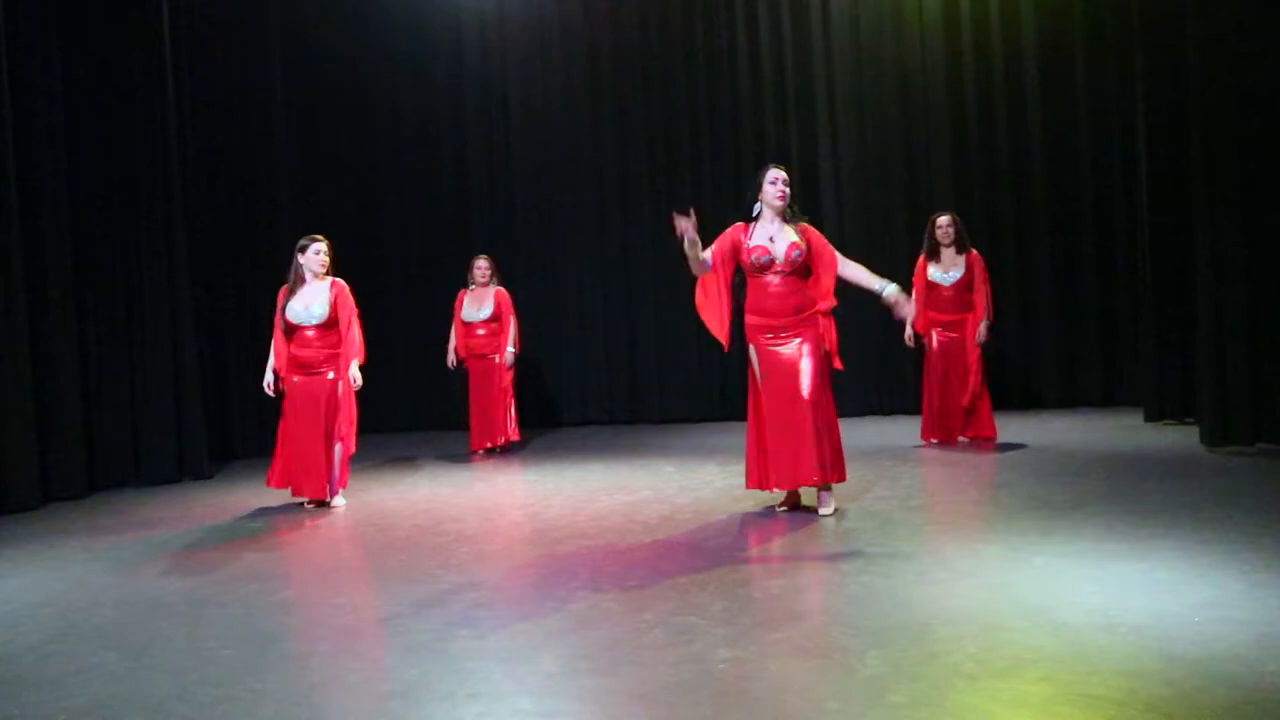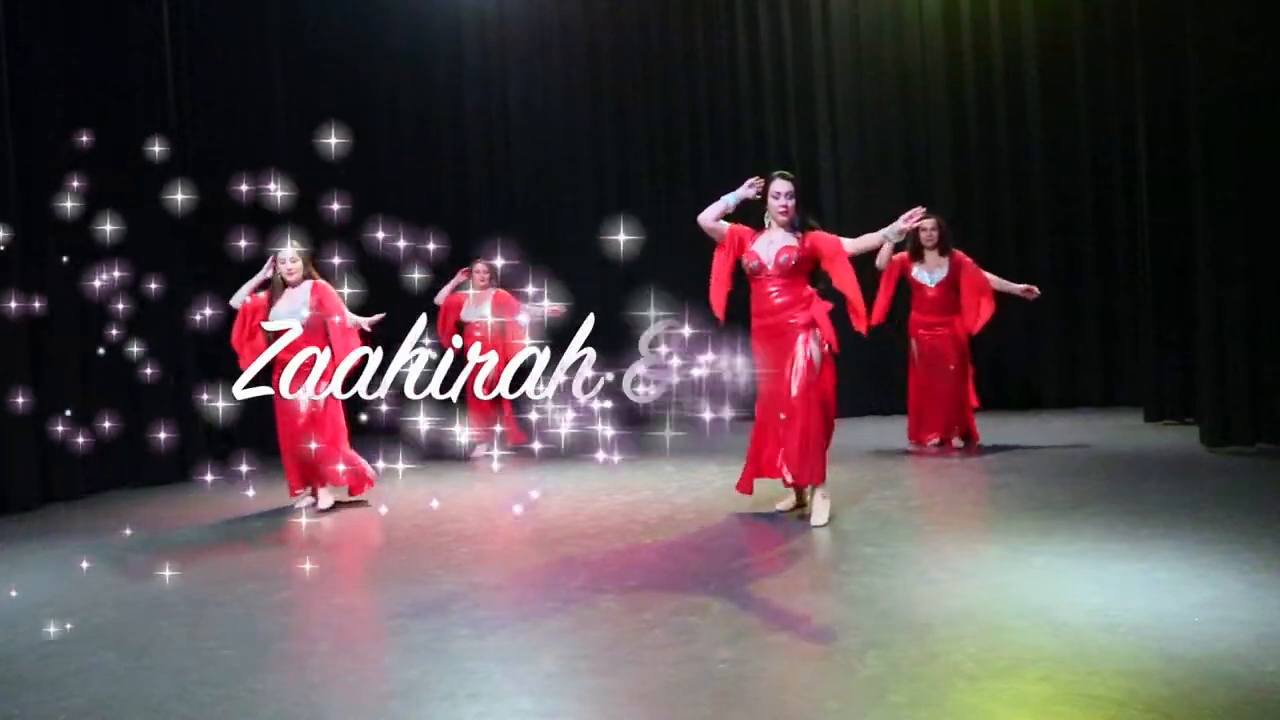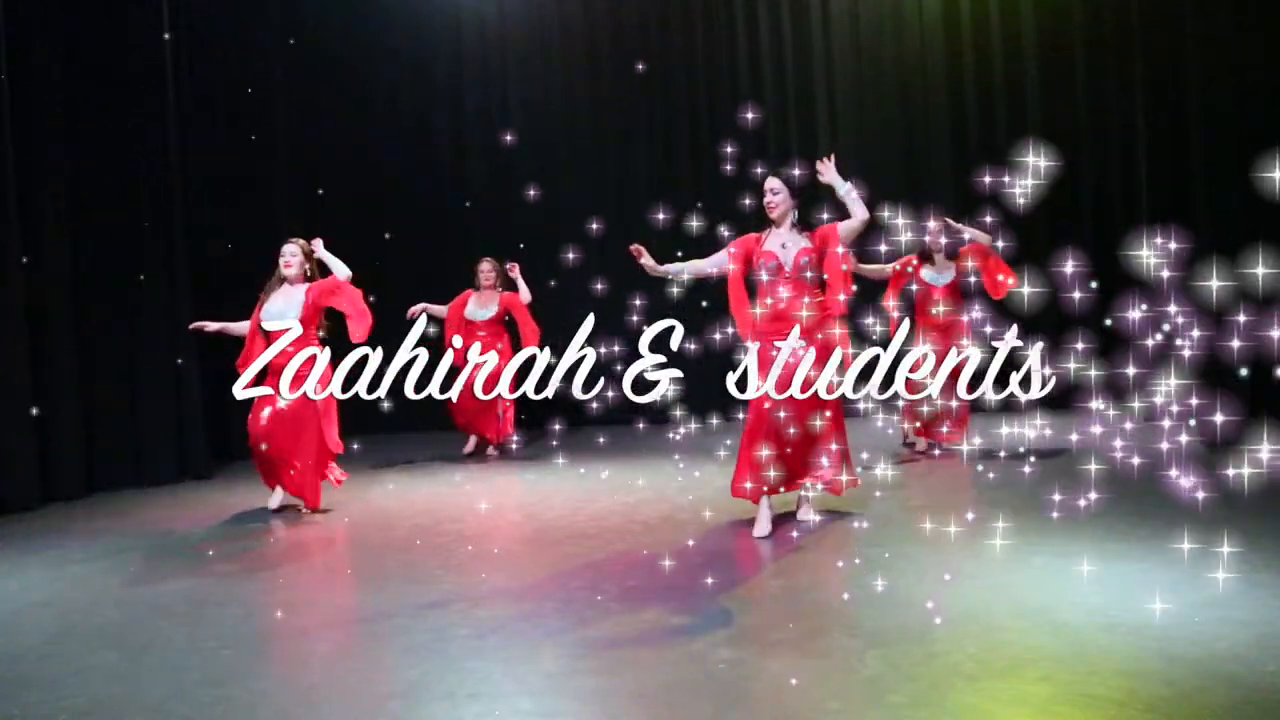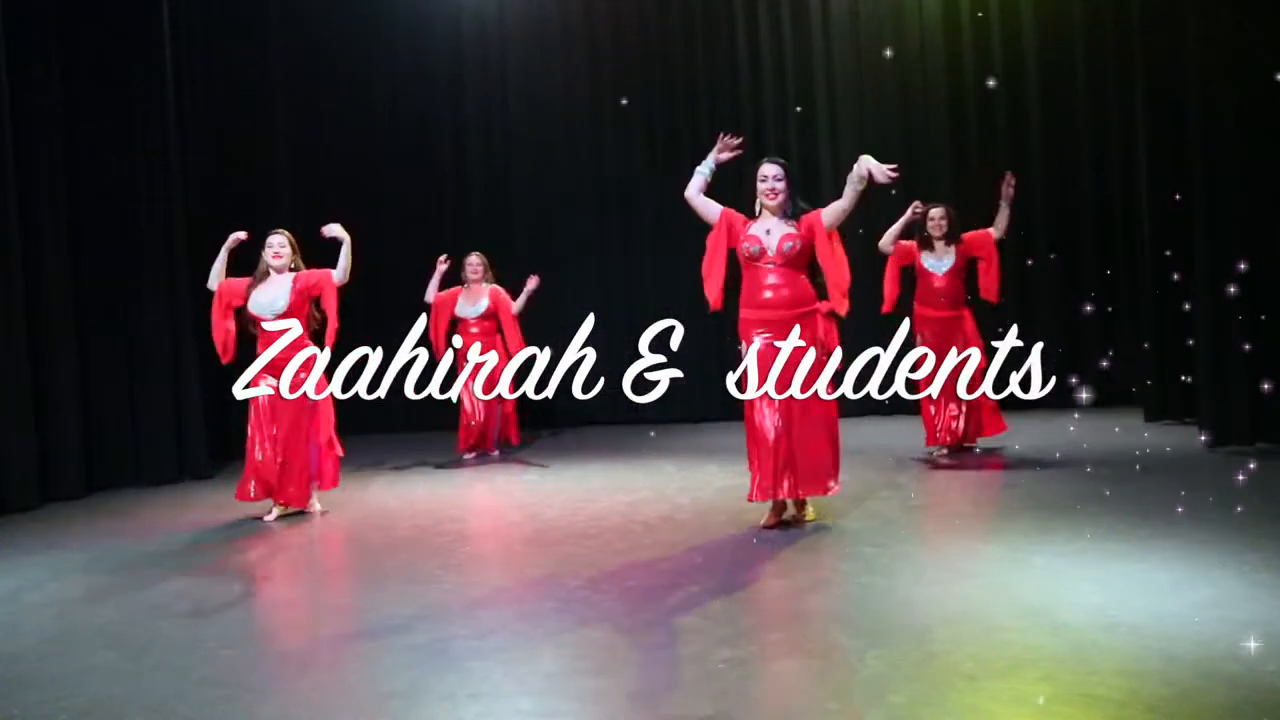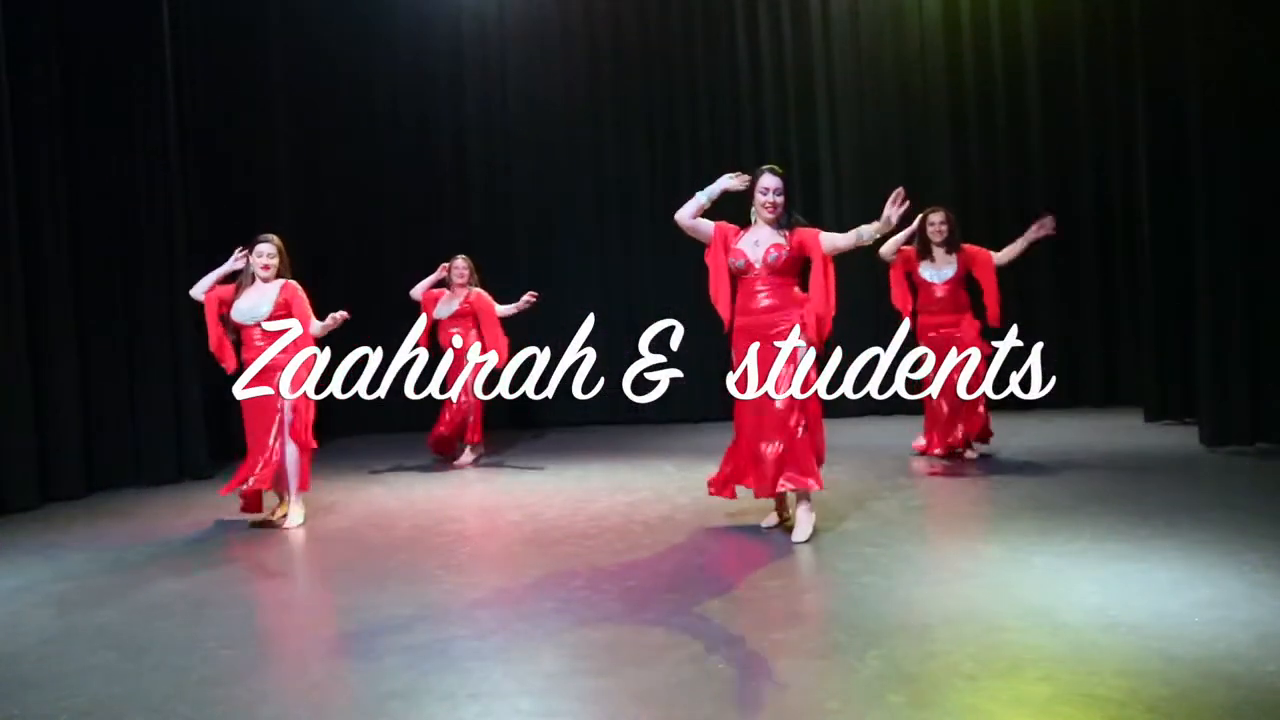
dt=0.7s
person 1, frame 1
left shoulder: (803, 233)
right shoulder: (740, 234)
left elbow: (843, 265)
right elbow: (703, 266)
left wrist: (885, 288)
right wrist: (692, 243)
left hip: (802, 328)
right hip: (762, 332)
left knee: (810, 402)
right knee: (772, 408)
left ankle: (824, 485)
right ankle: (789, 487)
person 1, frame 2
left shoulder: (809, 240)
right shoulder: (746, 238)
left elbow: (854, 246)
right elbow: (705, 220)
left wrist: (891, 231)
right wrist: (739, 195)
left hip: (804, 329)
right hip: (766, 335)
left knee: (804, 403)
right knee: (776, 410)
left ankle: (818, 490)
right ankle: (797, 488)
person 1, frame 3
left shoulder: (819, 238)
right shoulder: (753, 244)
left elbow: (862, 217)
right elbow: (708, 265)
left wrist: (836, 182)
right wrist: (660, 268)
left hip: (813, 337)
right hip: (770, 339)
left knee: (813, 417)
right knee: (768, 415)
left ankle: (806, 495)
right ankle: (763, 504)
person 1, frame 4
left shoulder: (807, 225)
right shoulder: (737, 226)
left elbow: (848, 201)
right elbow: (692, 196)
left wrist: (863, 168)
right wrist: (712, 160)
left hip: (804, 326)
right hip: (758, 330)
left knee: (808, 410)
right knee: (766, 413)
left ankle: (802, 497)
right ankle: (776, 499)
person 1, frame 5
left shoulder: (800, 238)
right shoulder: (732, 236)
left elbow: (845, 240)
right elbow: (683, 218)
left wrist: (880, 227)
right wrist: (719, 187)
left hip: (791, 332)
right hip: (750, 337)
left knee: (789, 410)
right knee: (758, 419)
left ankle: (803, 507)
right ankle: (777, 502)
person 2, frame 1
left shoulder: (338, 287)
right shoulder: (287, 292)
left elbow: (350, 330)
right elbow: (279, 334)
left wrist: (354, 365)
right wrist: (270, 369)
left hip: (332, 370)
right hip: (298, 373)
left knee: (334, 429)
right knee: (301, 431)
left ankle: (335, 489)
right ankle: (313, 490)
person 2, frame 2
left shoulder: (319, 289)
right shoulder: (272, 297)
left elbow: (342, 318)
right elbow: (236, 304)
left wrist: (360, 320)
right wrist: (260, 278)
left hip: (316, 370)
right hip: (285, 373)
left knee: (314, 426)
right knee: (293, 432)
left ankle: (325, 485)
right ankle: (308, 488)
person 2, frame 3
left shoulder: (316, 291)
right shoulder: (270, 294)
left elbow: (345, 276)
right elbow: (253, 327)
left wrist: (322, 254)
right wrist: (219, 326)
left hip: (310, 373)
right hip: (278, 375)
left knee: (309, 434)
right knee: (263, 431)
left ankle: (310, 495)
right ankle: (280, 482)
person 2, frame 4
left shoulder: (303, 281)
right shoulder: (253, 286)
left elbow: (341, 277)
right elbow: (215, 286)
left wrist: (345, 241)
right wrist: (226, 249)
left hip: (302, 367)
right hip: (267, 371)
left knee: (305, 432)
right knee: (266, 434)
left ankle: (309, 495)
right ankle: (279, 498)
person 2, frame 5
left shoulder: (289, 289)
right shoulder: (237, 292)
left elbow: (311, 329)
right elbow: (196, 294)
left wrist: (330, 324)
right wrist: (229, 268)
left hip: (286, 371)
right hip: (254, 377)
left knee: (283, 432)
right knee: (263, 440)
left ankle: (296, 502)
right ankle: (282, 501)
person 3, frame 1
left shoulder: (972, 257)
right shoulder: (925, 260)
left elbow: (981, 292)
right elbow: (917, 294)
left wrist: (984, 322)
right wrist: (909, 324)
left hip: (964, 325)
right hip: (936, 327)
left knee: (965, 377)
right knee: (938, 378)
left ankle: (967, 430)
right ankle: (939, 432)
person 3, frame 2
left shoulder: (955, 258)
right shoulder: (907, 260)
left elbow: (983, 278)
right elbow: (881, 264)
left wrist: (1017, 288)
left hip: (950, 327)
right hip: (922, 329)
left knee: (953, 377)
right knee: (925, 380)
left ankle: (956, 431)
right ankle: (932, 433)
person 3, frame 3
left shoulder: (960, 257)
right shoulder: (915, 263)
left elbow: (987, 242)
right elbow: (885, 271)
left wrist: (957, 226)
right wrist: (856, 268)
left hip: (955, 330)
right hip: (927, 330)
left knee: (953, 382)
right knee: (924, 380)
left ankle: (949, 435)
right ankle: (920, 434)
person 3, frame 4
left shoulder: (964, 244)
right shoulder: (915, 249)
left elbow: (998, 231)
right elbow: (884, 246)
left wrist: (1005, 201)
right wrist: (905, 218)
left hip: (958, 320)
right hip: (928, 322)
left knee: (966, 376)
right knee: (934, 378)
left ankle: (965, 433)
right ankle: (939, 438)
person 3, frame 5
left shoulder: (965, 253)
right shoulder: (913, 255)
left elbow: (1000, 258)
right elbow: (884, 253)
left wrist: (1029, 237)
right wrist: (912, 229)
left hip: (961, 326)
right hip: (929, 329)
left knee: (967, 379)
right knee: (939, 384)
left ankle: (967, 439)
right ankle: (941, 441)
person 4, frame 1
left shoulder: (500, 293)
right shoulder: (463, 296)
left elbow: (510, 322)
right elbow: (456, 325)
left wrist: (510, 348)
right wrist: (451, 349)
left hip: (497, 352)
right hip: (474, 354)
left knee: (498, 395)
right knee: (478, 397)
left ankle: (500, 441)
right ankle: (482, 442)
person 4, frame 2
left shoulder: (498, 295)
right shoulder: (463, 297)
left elbow: (519, 309)
right elbow: (439, 301)
left wrist: (545, 310)
right wrist: (456, 281)
left hip: (493, 352)
left knee: (484, 392)
right knee: (477, 394)
left ankle: (485, 440)
right ankle: (484, 437)
person 4, frame 3
left shoulder: (505, 297)
right shoulder: (469, 296)
left elbow: (526, 300)
right elbow: (446, 311)
left wrist: (517, 277)
right wrist: (423, 307)
left hip: (497, 353)
left knee: (494, 395)
right knee: (468, 396)
left ankle: (495, 441)
right ankle: (474, 433)
person 4, frame 4
left shoulder: (494, 291)
right shoulder: (457, 293)
left elbow: (513, 310)
right elbow: (430, 299)
left wrist: (527, 291)
right wrist: (438, 273)
left hip: (491, 351)
right hip: (466, 354)
left knee: (492, 396)
right knee: (469, 398)
left ankle: (493, 443)
right ankle: (473, 445)
person 4, frame 5
left shoulder: (476, 295)
right shoulder: (441, 295)
left elbow: (496, 311)
right elbow: (415, 294)
left wrist: (518, 305)
right wrist: (437, 275)
left hip: (470, 353)
right hip: (452, 355)
left knee: (467, 396)
right knee: (456, 400)
left ankle: (472, 447)
right ankle: (474, 444)
